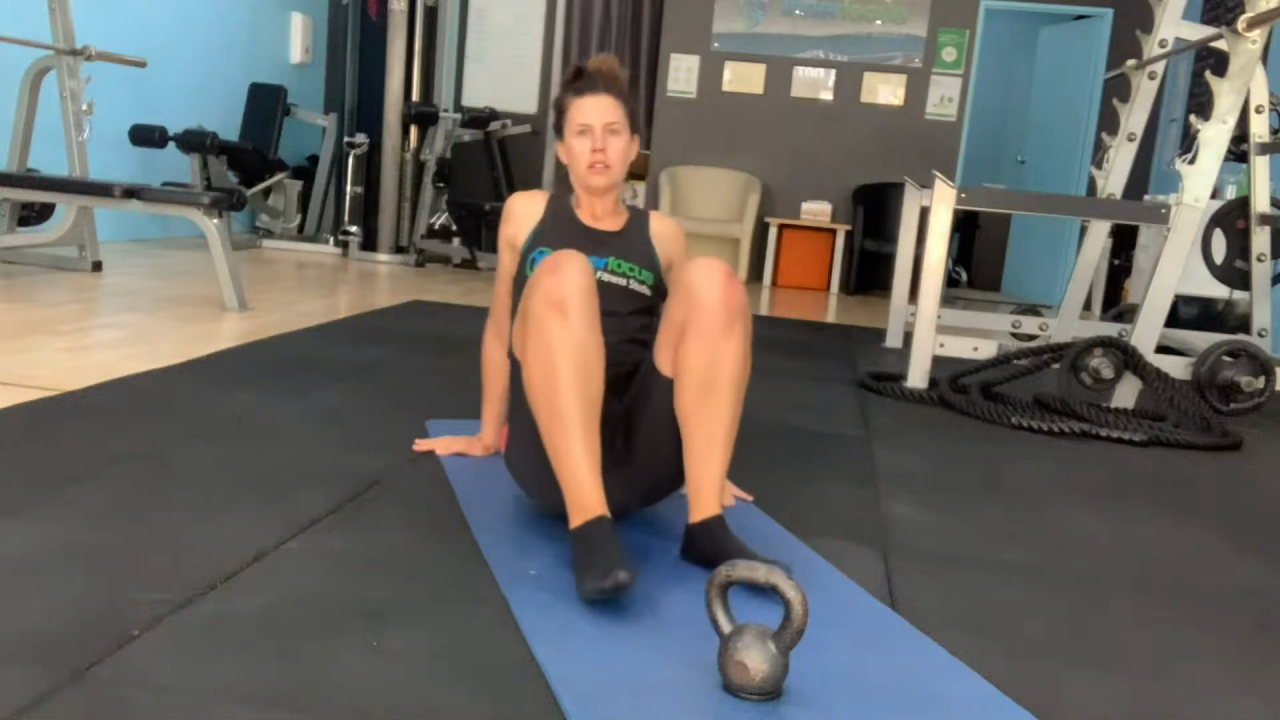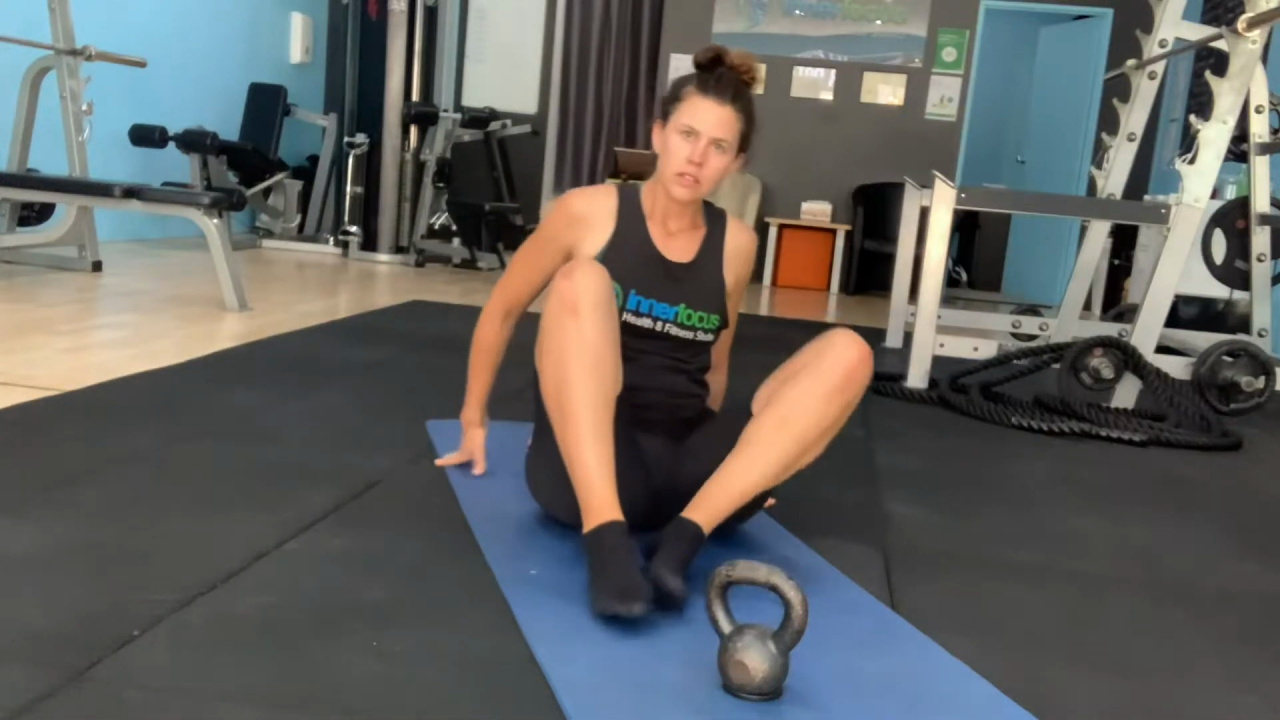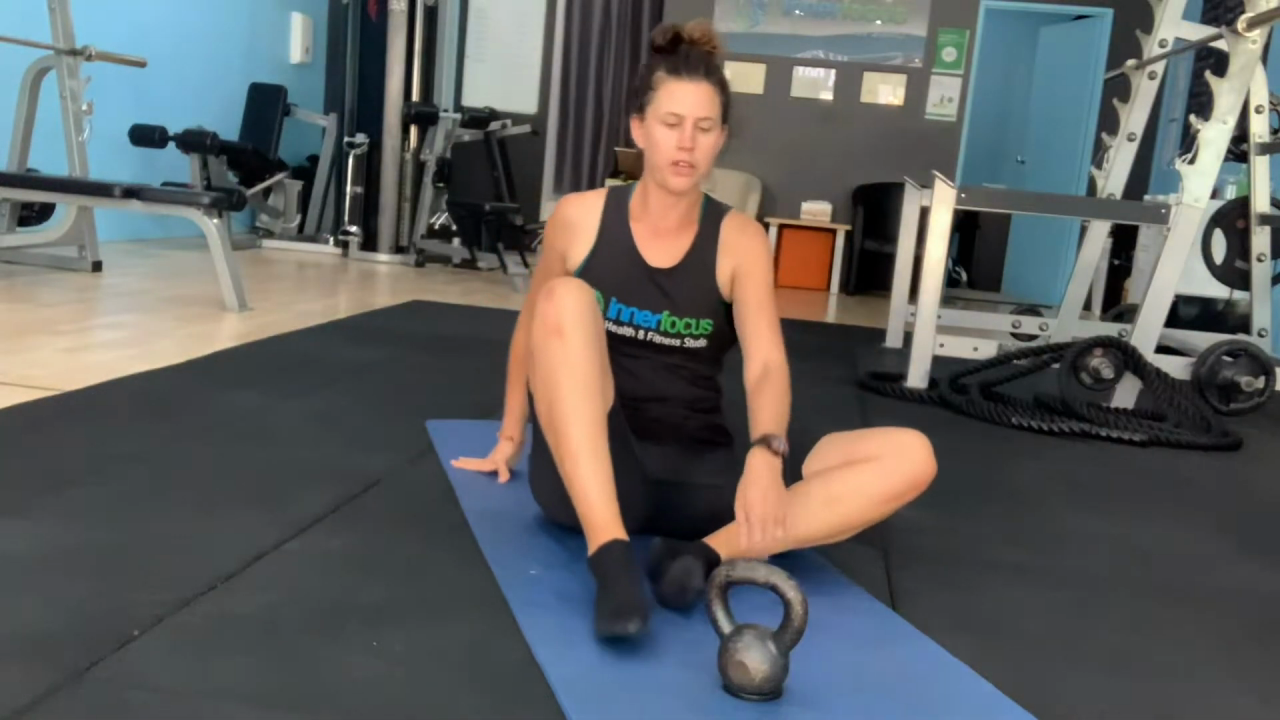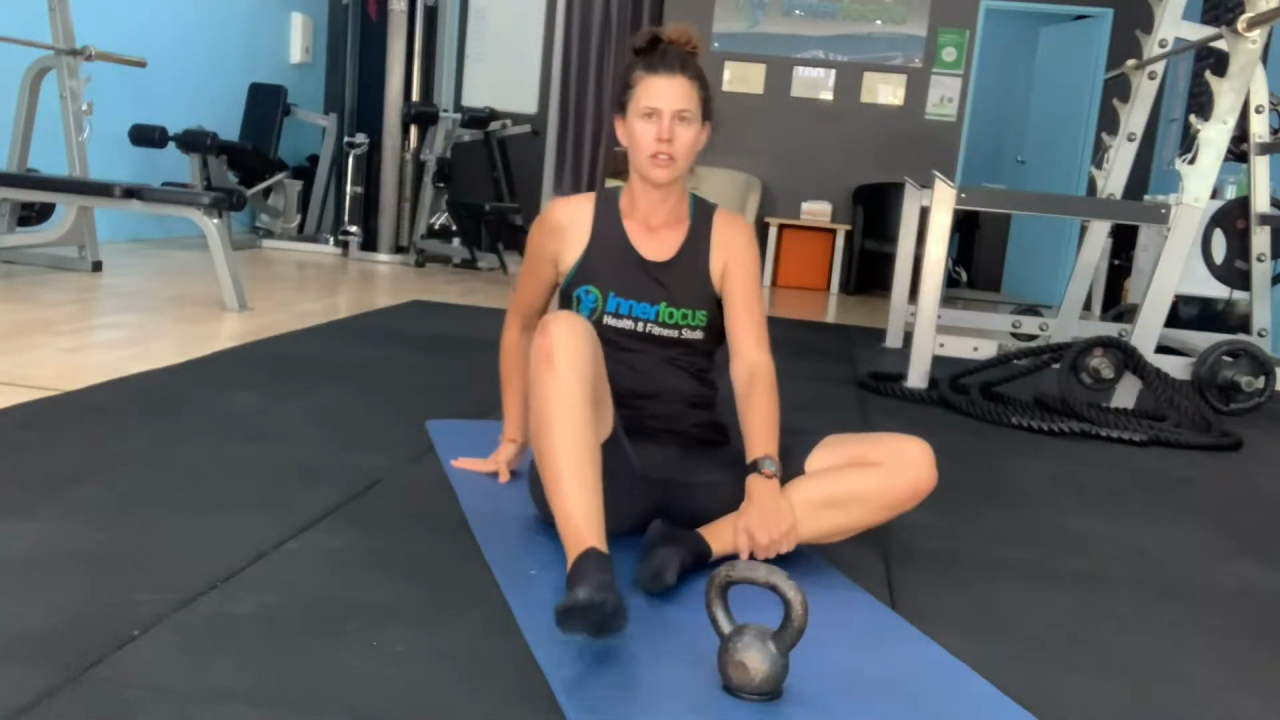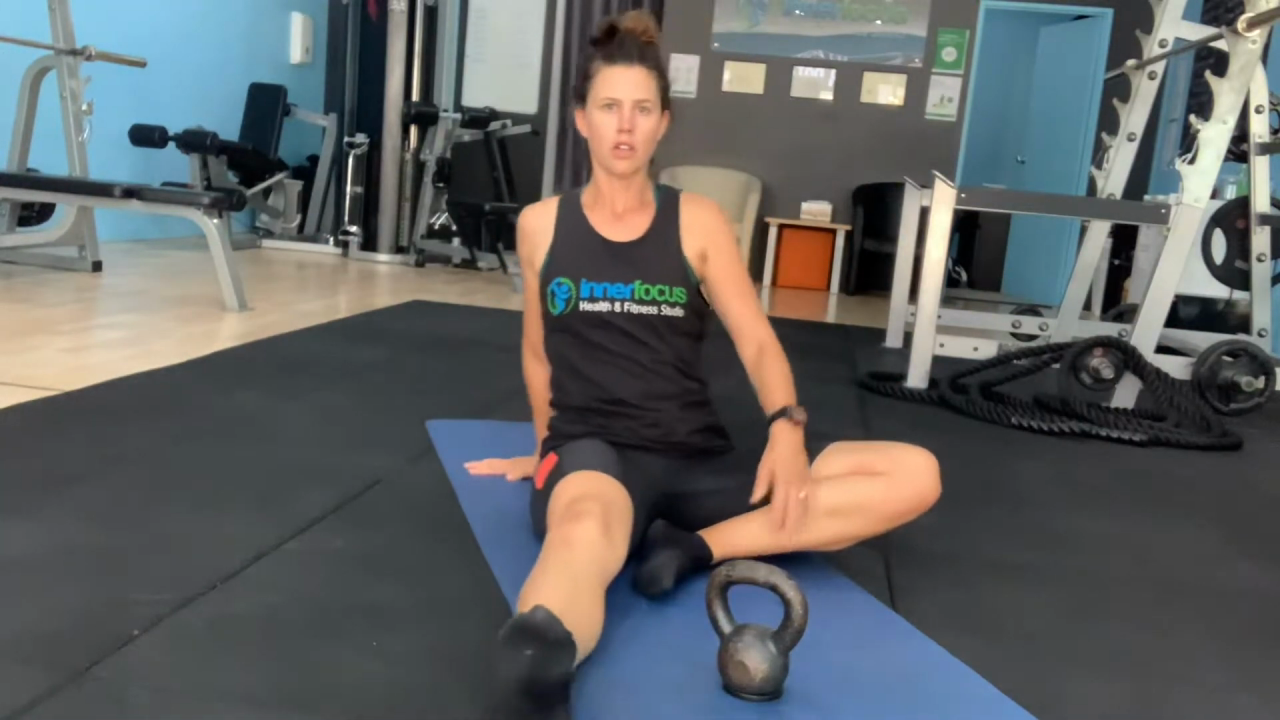
dt=1s
person 1, frame 1
left shoulder: (662, 233)
right shoulder: (527, 211)
left elbow: (697, 332)
right elbow: (500, 326)
left wrist: (705, 464)
right wrist: (488, 434)
left hip: (644, 459)
right hip: (554, 456)
left knee: (714, 280)
right knee: (563, 273)
left ankle: (706, 524)
right ankle: (588, 525)
person 1, frame 2
left shoulder: (736, 244)
right shoulder: (587, 212)
right elbow: (501, 310)
right wrist: (473, 420)
left hip: (685, 467)
right hip: (584, 468)
left knee: (847, 354)
right knee: (585, 281)
left ankle: (686, 530)
right ankle: (606, 534)
person 1, frame 3
left shoulder: (739, 239)
right shoulder: (579, 217)
left elbow: (766, 363)
right elbow: (533, 325)
left wrist: (766, 453)
right wrist: (510, 438)
left hip: (697, 473)
right hip: (588, 473)
left knee: (910, 457)
right knee: (566, 300)
left ankle: (706, 553)
right ankle: (610, 554)
person 1, frame 4
left shoulder: (729, 236)
right shoulder: (568, 222)
left elbow: (752, 365)
right elbow: (521, 328)
left wrist: (764, 480)
right wrist: (514, 439)
left hip: (695, 468)
right hip: (595, 468)
left knee: (911, 466)
right knee: (562, 331)
left ankle: (702, 543)
right ankle: (589, 568)
person 1, frame 5
left shoulder: (697, 218)
right shoulder: (541, 223)
left elbow: (756, 337)
left wrist: (784, 426)
right wrist: (548, 449)
left hip: (698, 454)
right hip: (593, 447)
left knee: (914, 475)
right knee: (586, 528)
left ankle: (700, 546)
